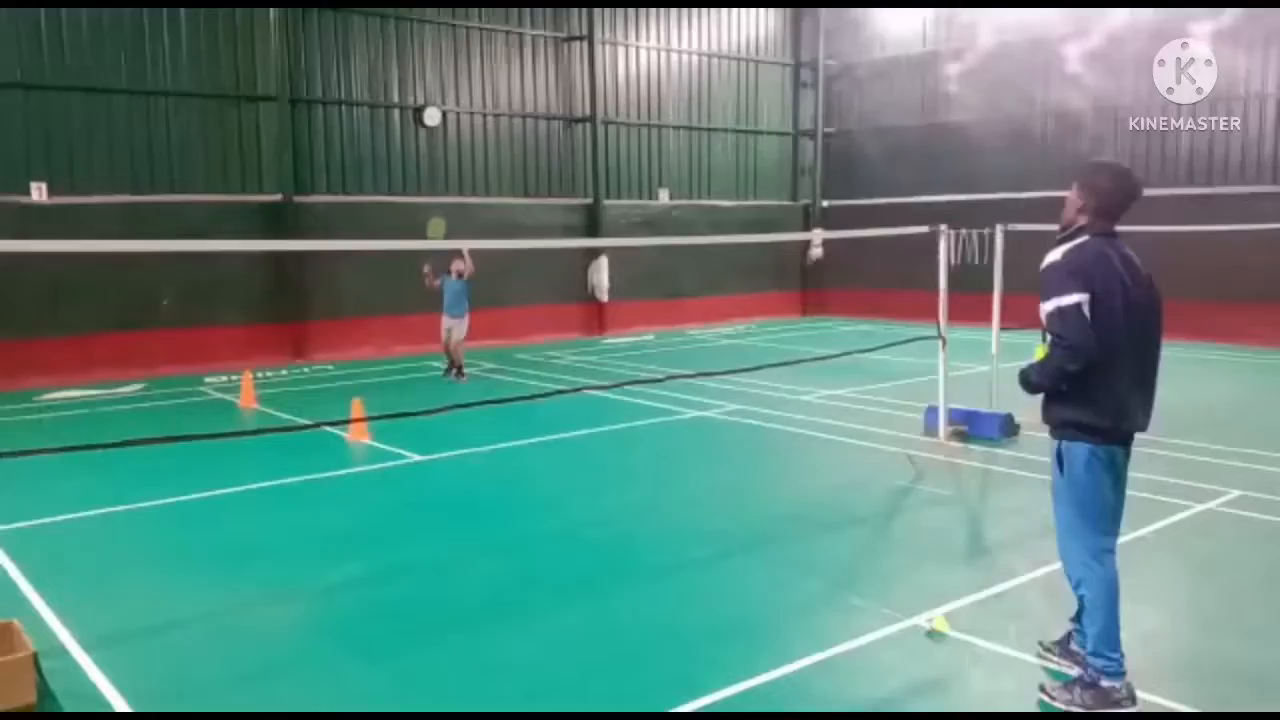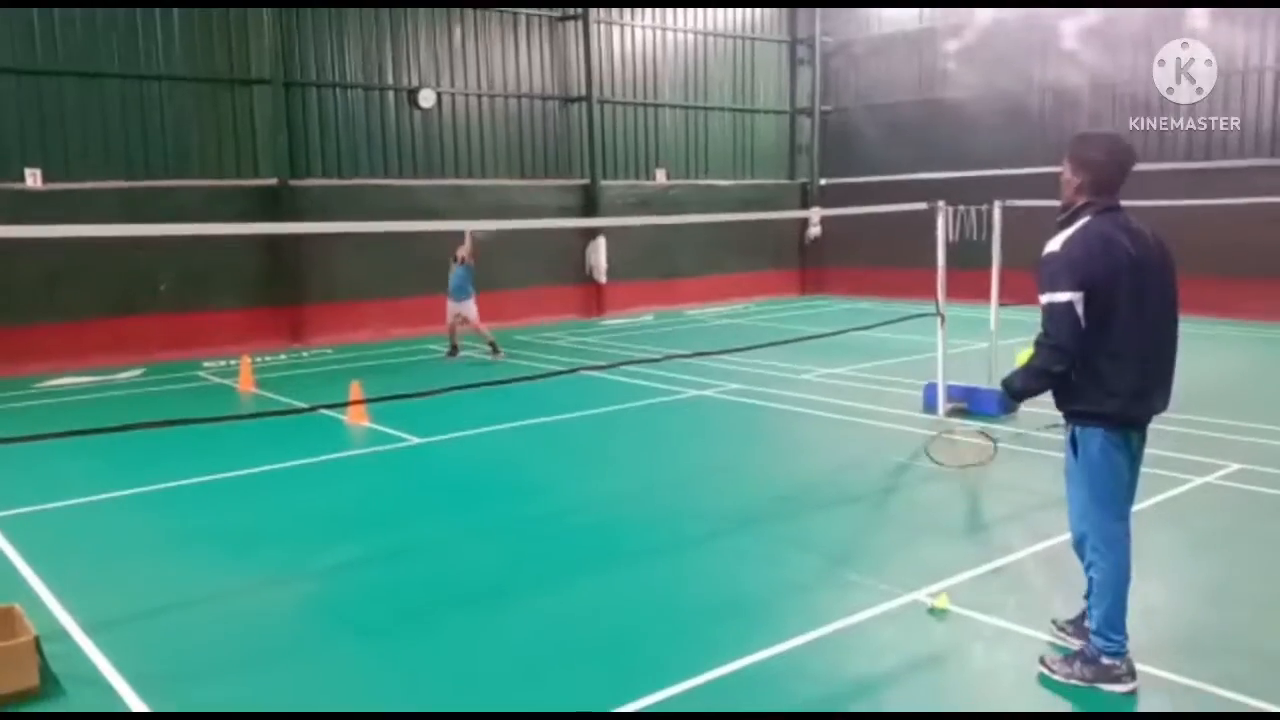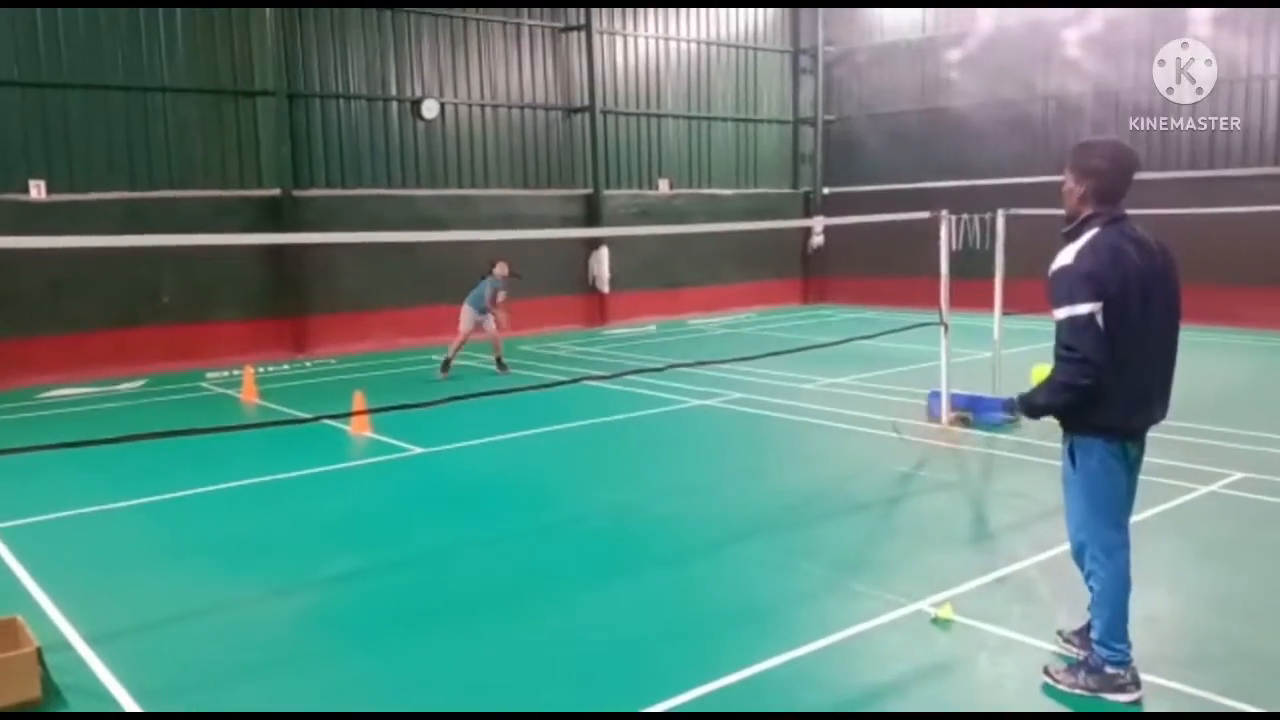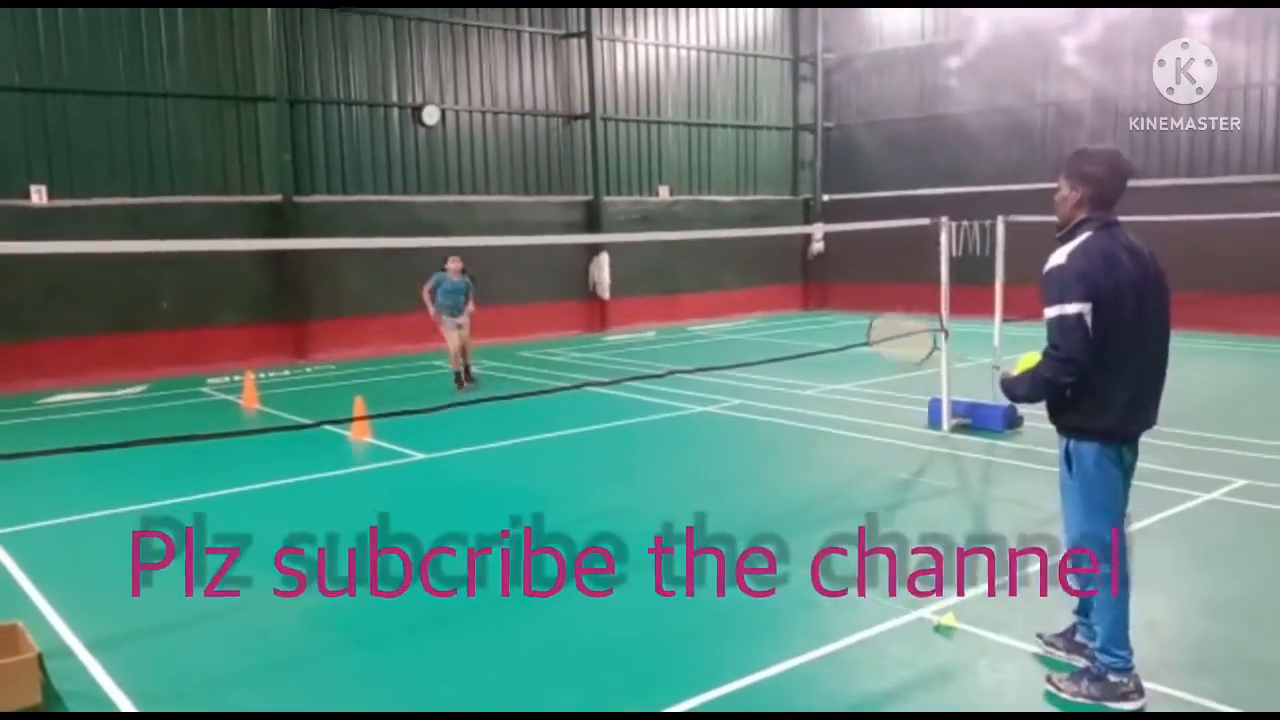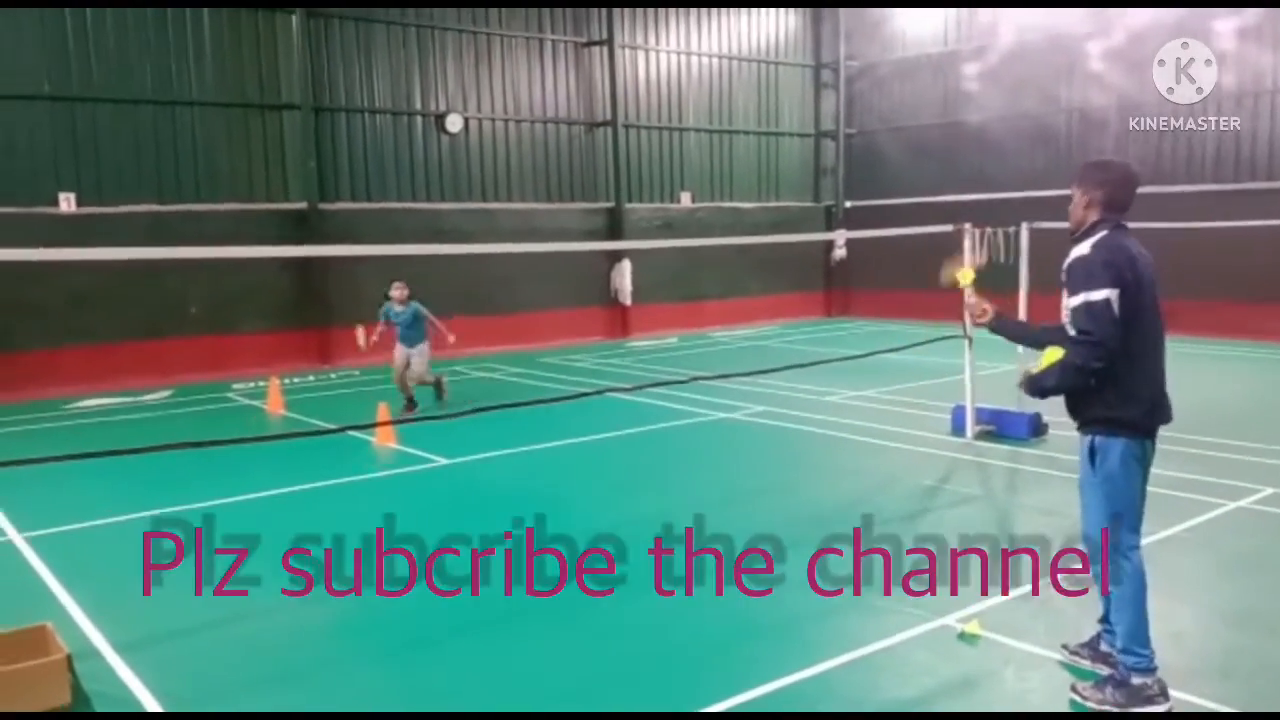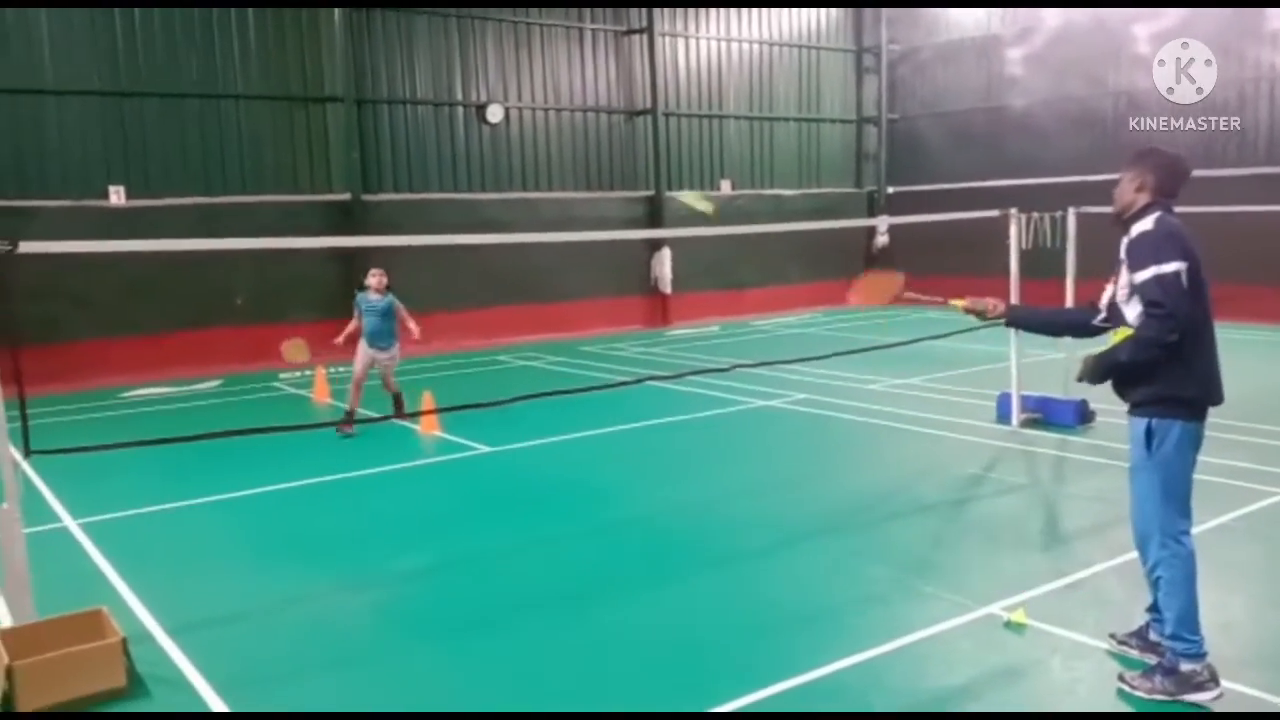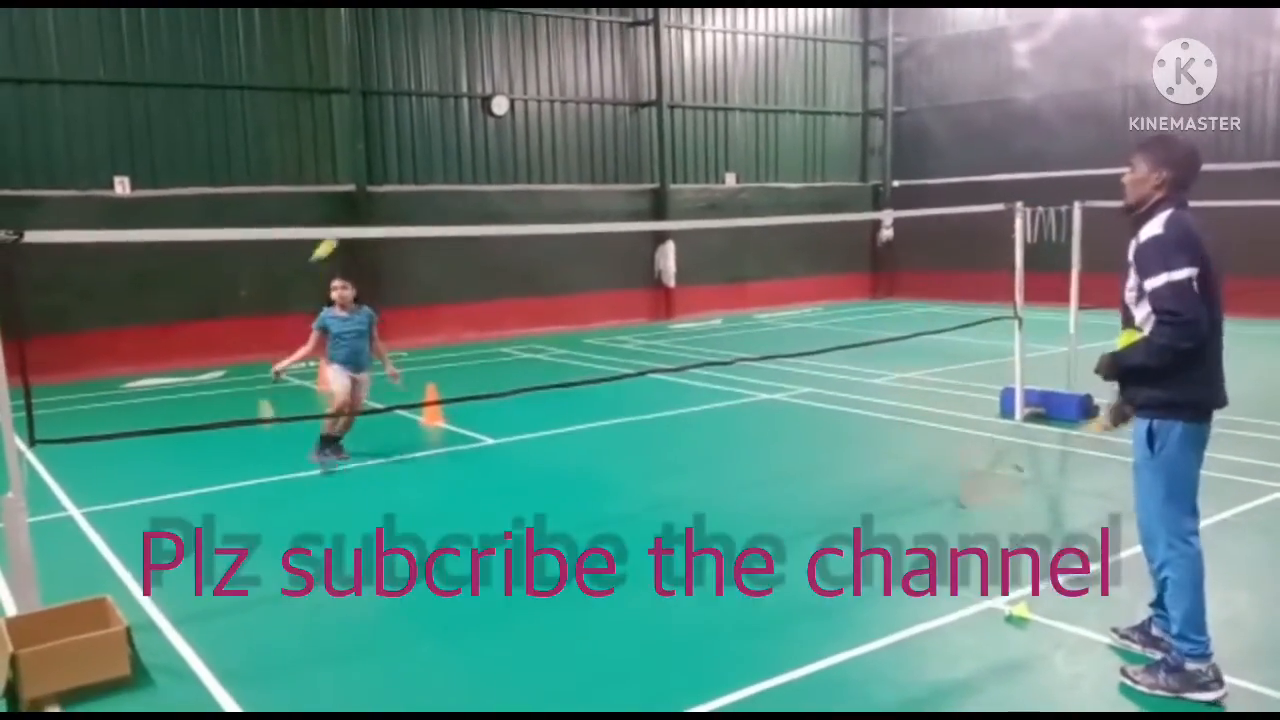
dt=0.5s
person 1, frame 1
left shoulder: (1067, 262)
right shoulder: (1132, 267)
left elbow: (1073, 349)
right elbow: (1135, 348)
left wrist: (1032, 376)
left hip: (1083, 427)
right hip: (1119, 423)
left knee: (1087, 546)
right knee: (1094, 540)
left ankle: (1107, 679)
right ankle: (1085, 641)
person 1, frame 2
left shoulder: (1070, 249)
right shoulder: (1148, 242)
left elbow: (1060, 346)
right elbow: (1155, 327)
left wrist: (1017, 384)
left hip: (1097, 411)
right hip: (1136, 402)
left knee: (1098, 529)
right knee: (1106, 523)
left ankle: (1108, 656)
right ankle: (1097, 620)
person 1, frame 3
left shoulder: (1079, 261)
right shoulder: (1151, 250)
left elbow: (1081, 361)
right elbow: (1154, 337)
left wrist: (1036, 401)
left hip: (1096, 423)
right hip: (1136, 414)
left knee: (1097, 541)
right knee: (1108, 534)
left ankle: (1111, 666)
right ankle: (1100, 629)
person 1, frame 4
left shoulder: (1072, 263)
right shoulder: (1139, 256)
left elbow: (1066, 360)
right elbow: (1141, 343)
left wrist: (1017, 386)
left hip: (1090, 426)
right hip: (1127, 417)
left knee: (1095, 546)
right knee: (1095, 539)
left ankle: (1115, 673)
right ankle: (1087, 632)
person 1, frame 5
left shoulder: (1092, 257)
right shoulder: (1125, 253)
left elbow: (1091, 351)
right elbow: (1073, 335)
left wrist: (1040, 382)
right wrist: (998, 320)
left hip: (1113, 422)
right hip: (1132, 416)
left knee: (1112, 544)
right knee: (1110, 539)
left ankle: (1138, 678)
right ankle: (1114, 639)
person 1, frame 6
left shoulder: (1152, 235)
right shoulder: (1150, 240)
left elbow: (1167, 324)
right elbow: (1094, 318)
left wrist: (1105, 364)
right wrist: (1009, 312)
left hip: (1166, 405)
right hip: (1165, 402)
left knee: (1161, 529)
right knee: (1156, 525)
left ankle: (1187, 664)
right ankle: (1164, 628)
person 1, frame 7
left shoulder: (1161, 236)
right shoulder: (1173, 233)
left elbow: (1179, 331)
left wrist: (1120, 363)
right wrist: (1133, 390)
left hip: (1170, 406)
right hip: (1176, 401)
left knee: (1168, 529)
right knee: (1162, 525)
left ankle: (1193, 663)
right ankle: (1166, 625)
